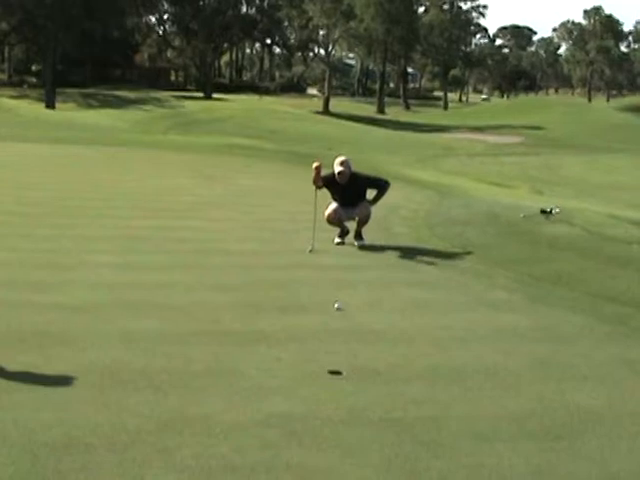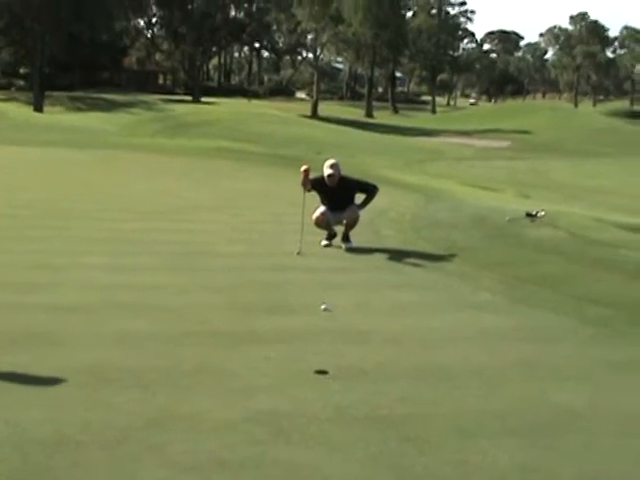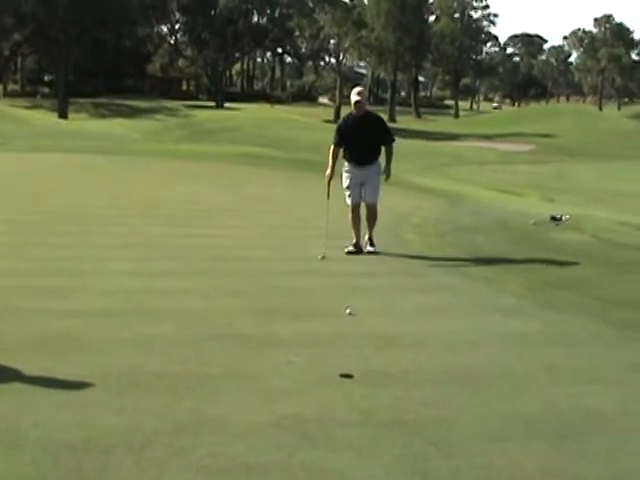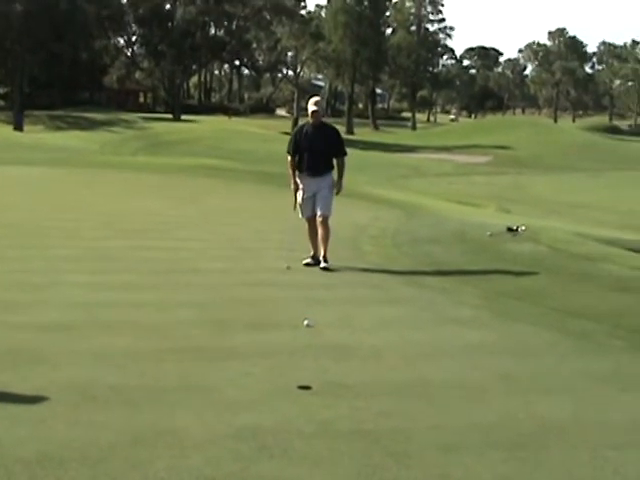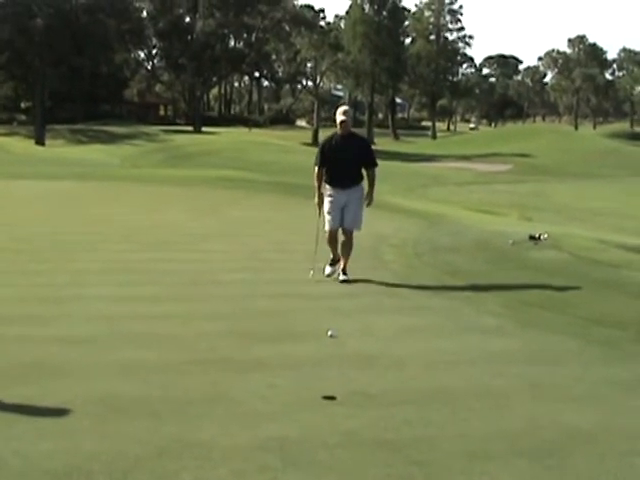
dt=1s
person 1, frame 1
left shoulder: (360, 179)
right shoulder: (331, 178)
left elbow: (385, 184)
right elbow: (317, 184)
left wrist: (373, 201)
right wrist: (317, 172)
left hip: (358, 207)
right hip: (340, 207)
left knee: (365, 211)
right knee: (329, 215)
left ankle: (358, 232)
right ankle: (343, 230)
person 1, frame 2
left shoulder: (349, 183)
right shoulder: (320, 181)
left elbow: (374, 189)
right elbow: (306, 186)
left wrist: (361, 205)
right wrist: (305, 175)
left hip: (346, 211)
right hip: (329, 211)
left knee: (354, 215)
right knee: (317, 219)
left ankle: (346, 234)
right ankle: (331, 232)
person 1, frame 3
left shoulder: (377, 121)
right shoulder: (345, 122)
left elbow: (388, 144)
right elbow: (336, 147)
left wrist: (388, 166)
right wrist: (331, 168)
left hip: (372, 167)
right hip: (351, 168)
left knee: (371, 206)
right knee: (354, 207)
left ankle: (369, 238)
right ankle: (357, 243)
person 1, frame 4
left shoulder: (332, 132)
right shoulder: (299, 131)
left elbow: (340, 158)
right elbow: (291, 157)
left wrist: (340, 179)
right wrist: (293, 179)
left hip: (325, 180)
right hip: (304, 180)
left knee: (322, 218)
right knee: (310, 219)
left ankle: (324, 257)
right ankle: (314, 254)
person 1, frame 5
left shoulder: (362, 143)
right shoulder: (327, 143)
left elbow: (370, 168)
right elbow: (319, 169)
left wrist: (371, 191)
right wrist: (318, 193)
left hip: (354, 191)
right hip: (332, 191)
left knee: (348, 232)
right knee: (331, 231)
left ankle: (343, 269)
right ankle: (334, 257)
